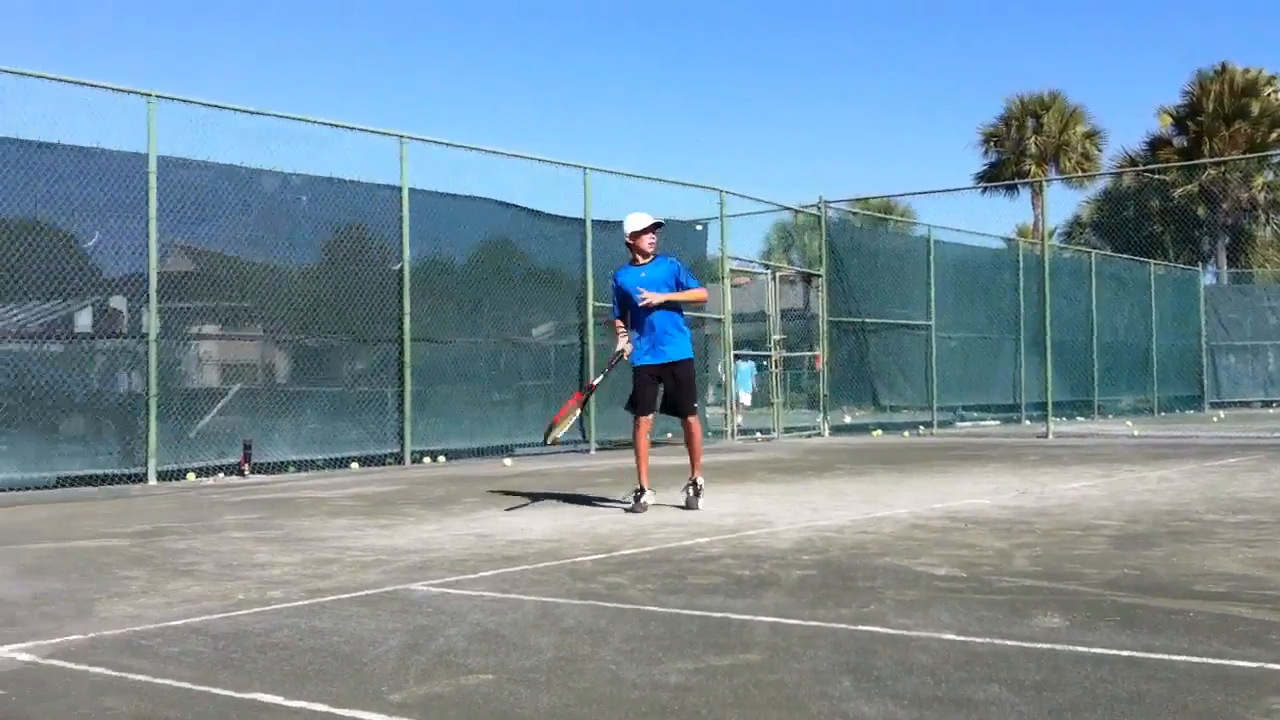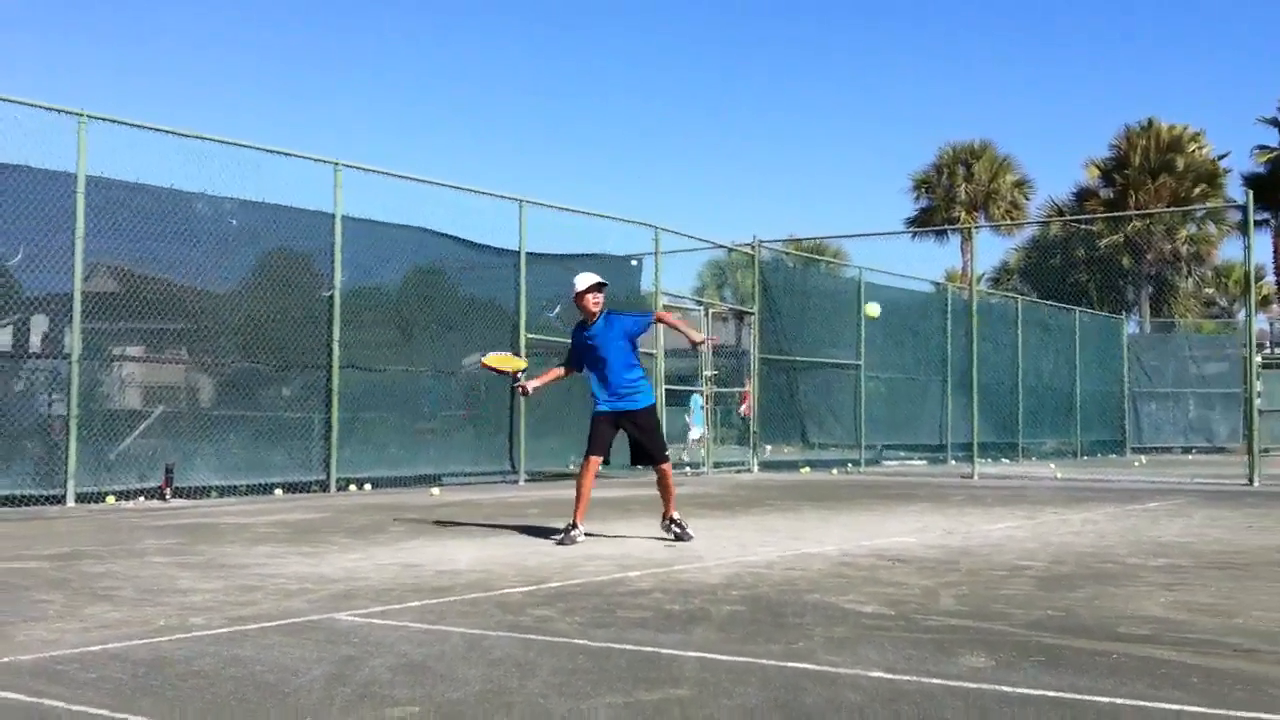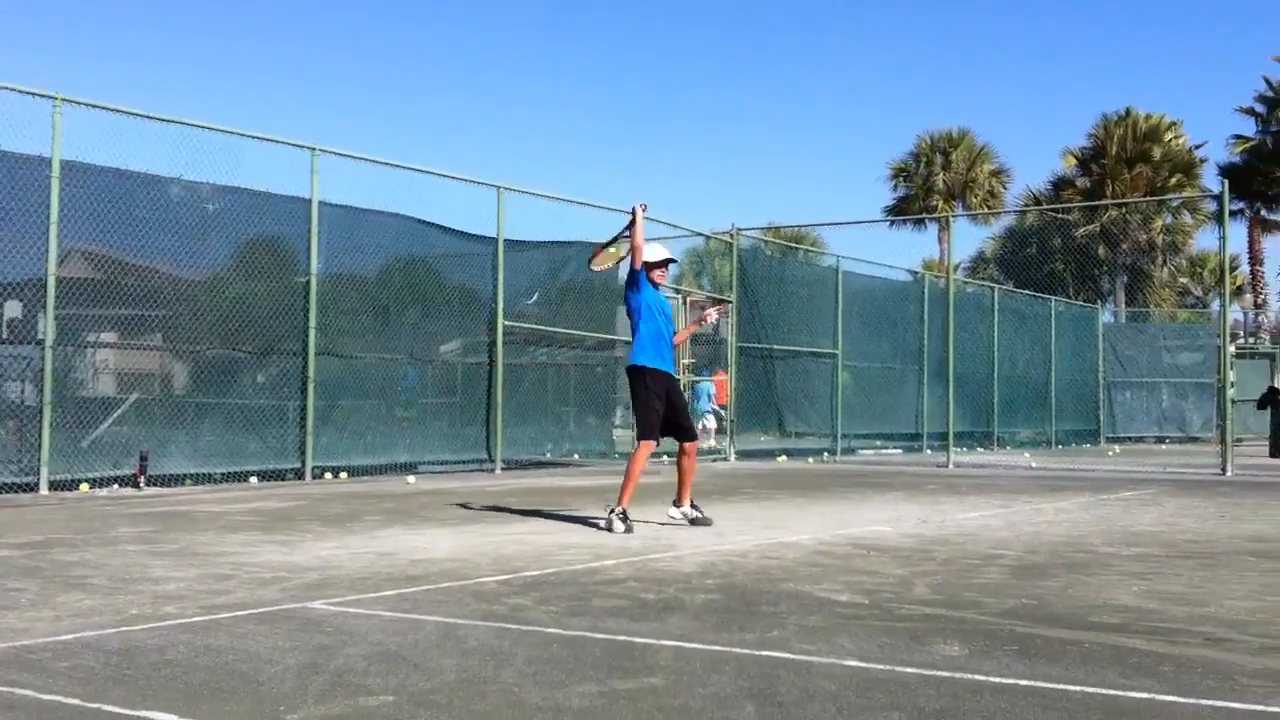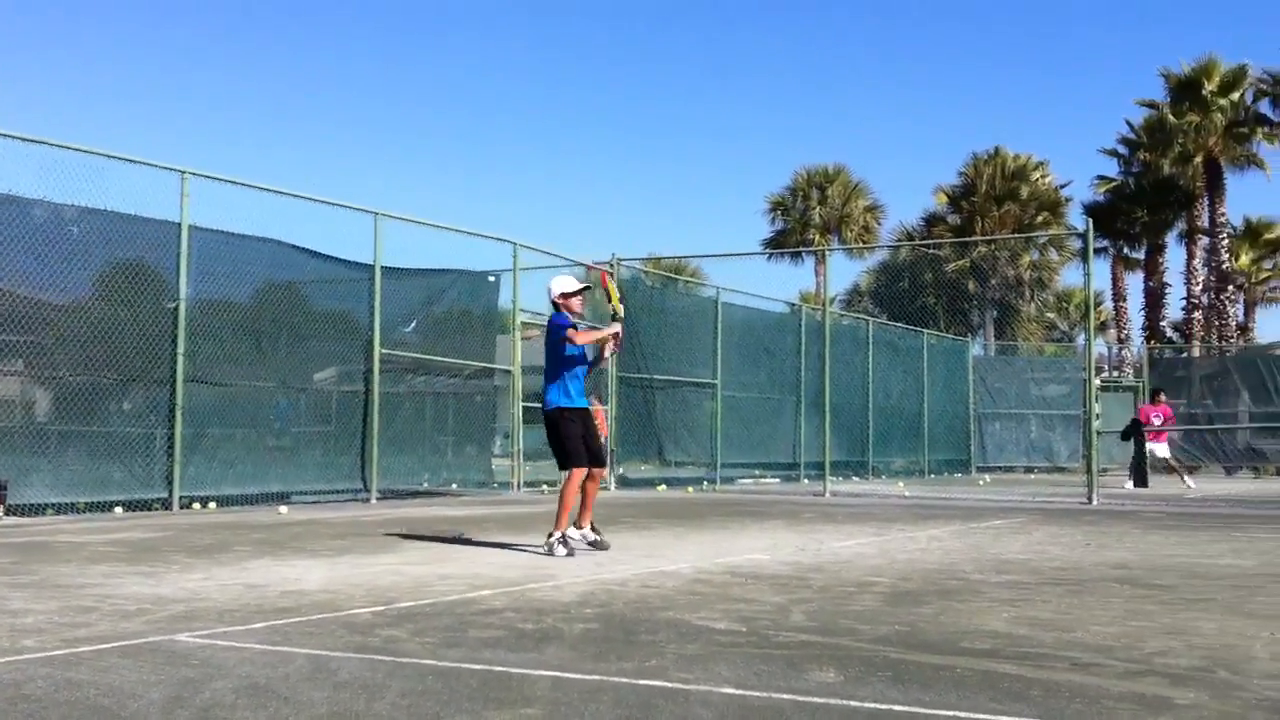
dt=0.5s
person 1, frame 1
left shoulder: (669, 264)
right shoulder: (621, 275)
left elbow: (702, 294)
right elbow: (619, 317)
left wrist: (664, 296)
right wrist: (623, 338)
left hip: (678, 354)
right hip: (644, 358)
left knee: (690, 417)
right knee: (642, 420)
left ankle: (695, 480)
right ankle: (643, 488)
person 1, frame 2
left shoulder: (617, 320)
right shoulder: (579, 333)
left elbow: (660, 315)
right elbow: (570, 367)
left wrist: (690, 333)
right wrist: (535, 382)
left hip: (640, 403)
right hip: (605, 407)
left knee: (663, 465)
right knee: (592, 460)
left ankle: (671, 517)
right ankle: (577, 524)
person 1, frame 3
left shoulder: (662, 302)
right shoulder: (637, 288)
right elbow: (636, 249)
left wrist: (700, 322)
right wrist: (637, 219)
left hip: (667, 376)
right hip: (645, 373)
left knee: (689, 443)
right knee: (647, 442)
left ankle: (683, 505)
right ankle: (620, 509)
person 1, frame 4
left shoulder: (577, 329)
right shoulder: (558, 321)
right elbow: (577, 339)
left wrist: (604, 352)
right wrist: (607, 332)
left hip: (579, 407)
right hip: (561, 407)
left knee: (597, 469)
right knee: (578, 470)
left ankle: (583, 527)
right ankle: (557, 535)
